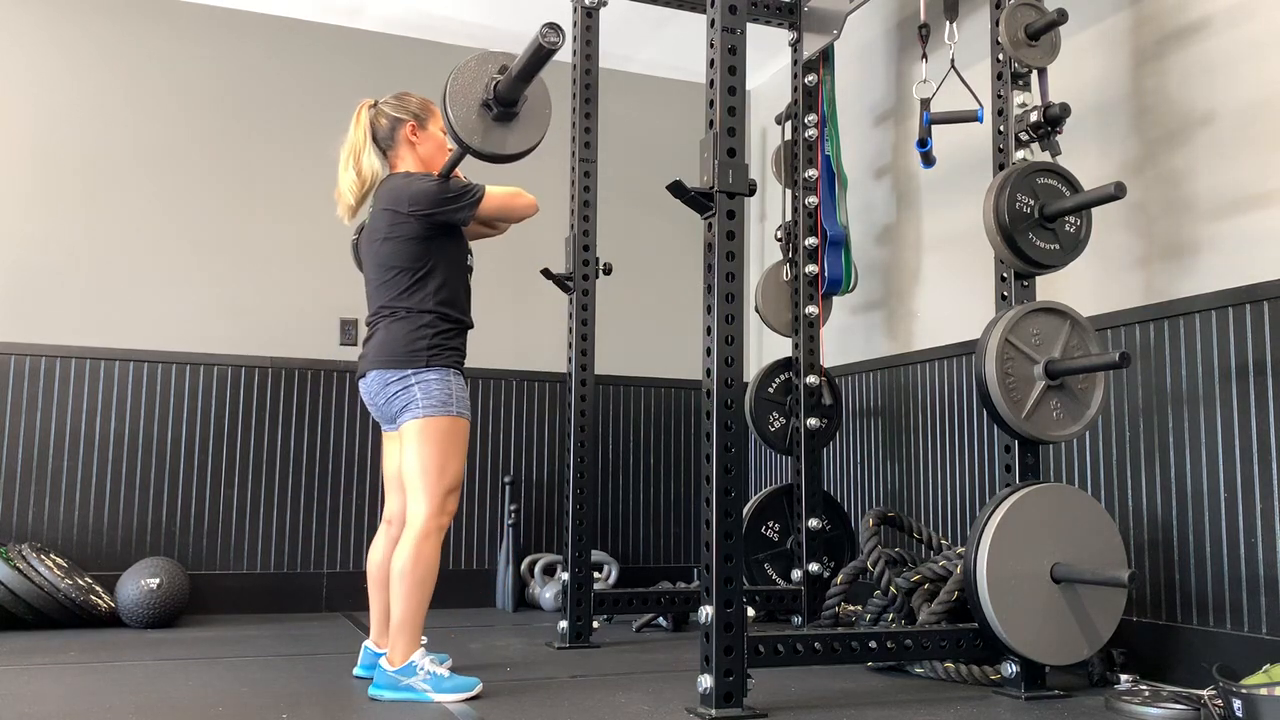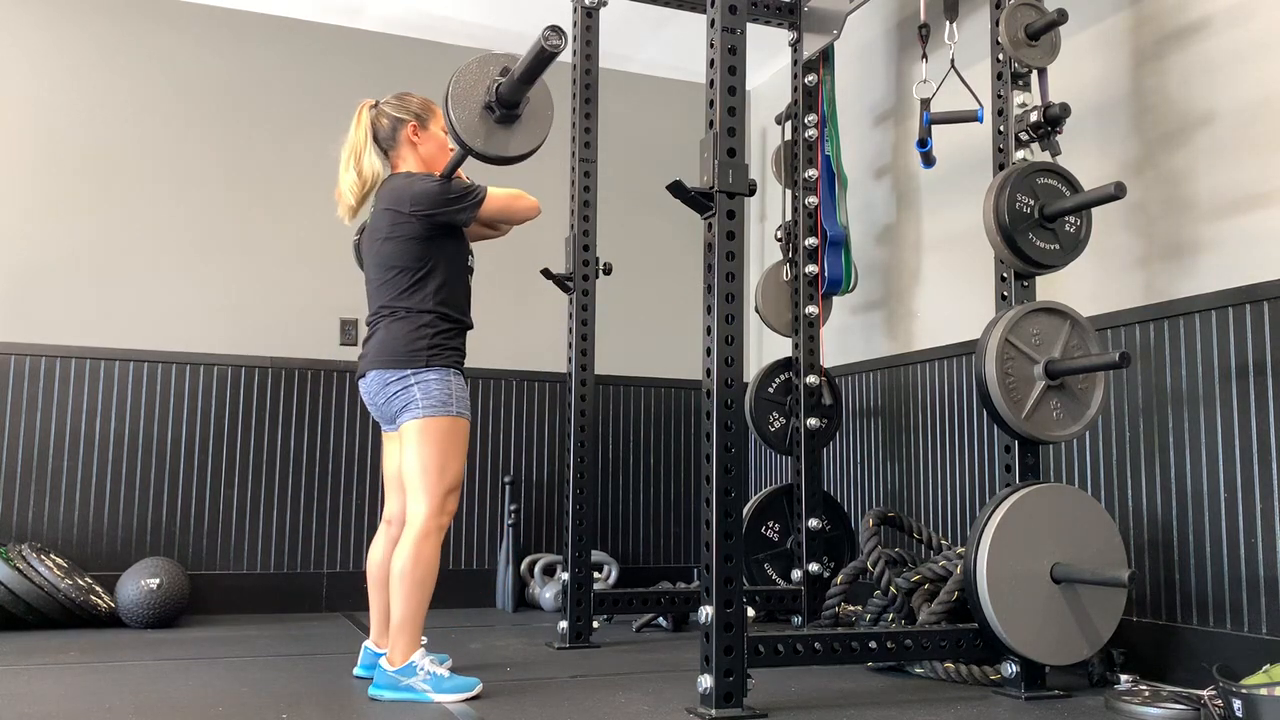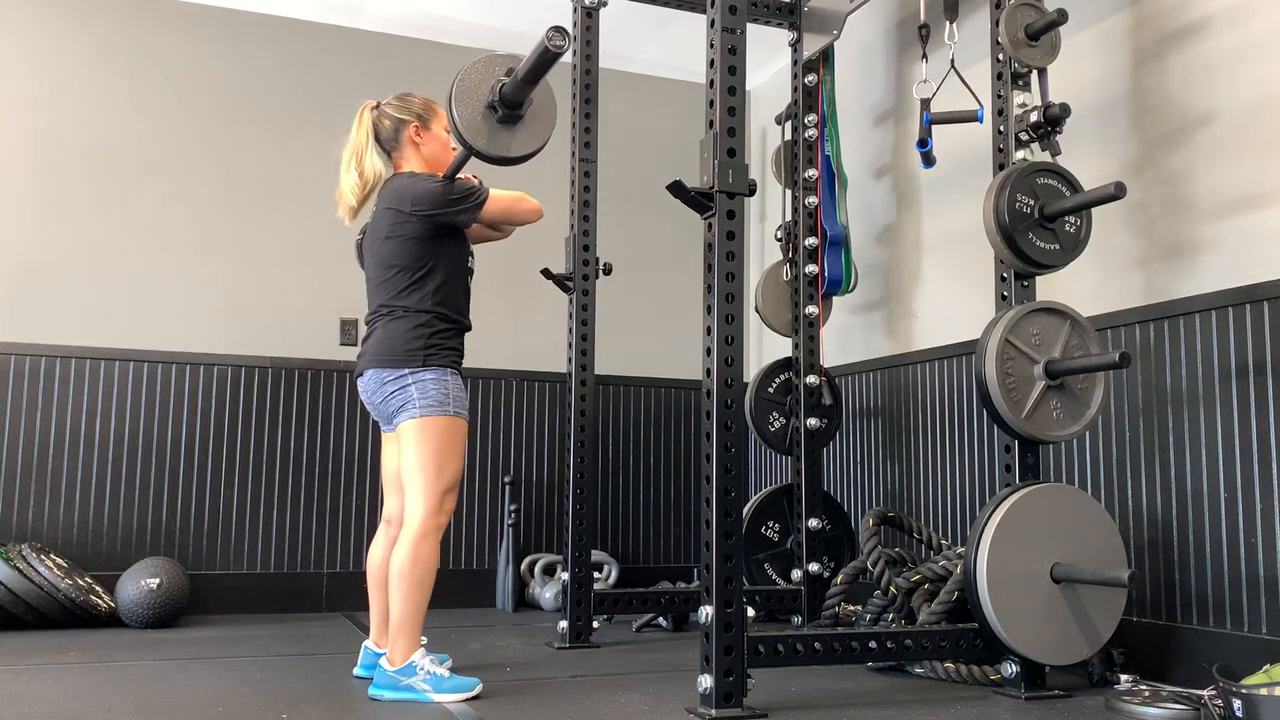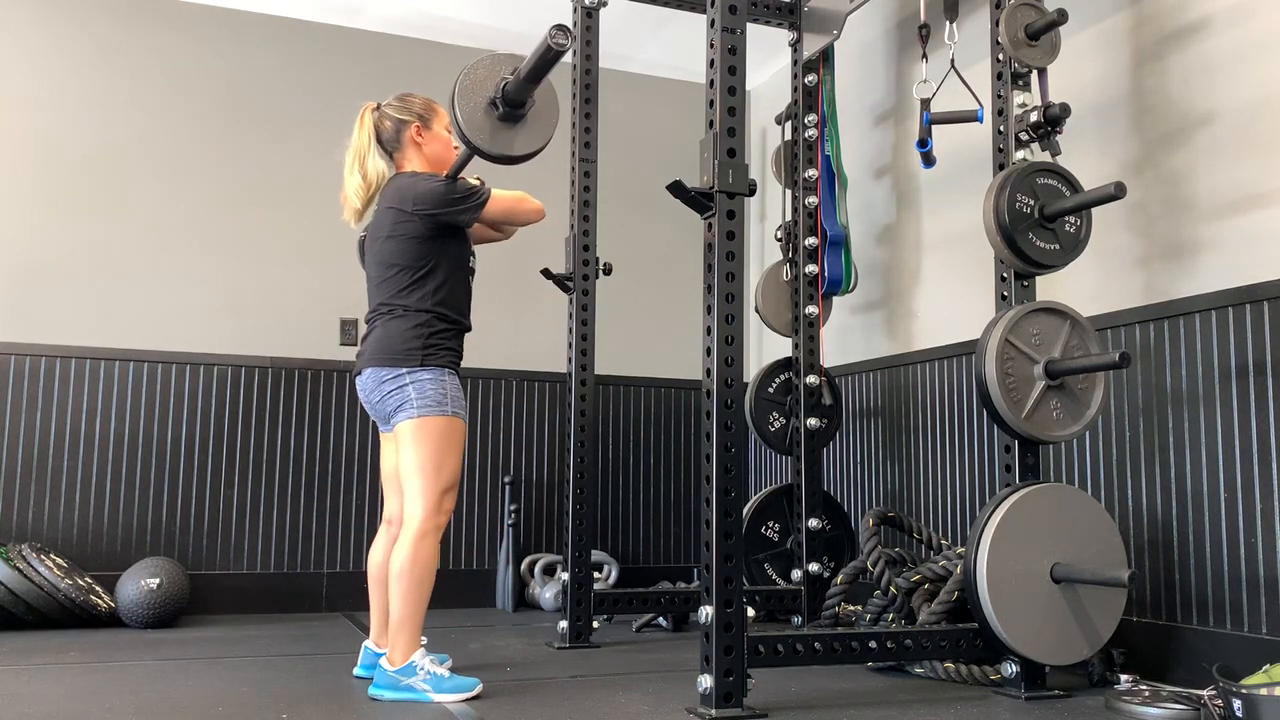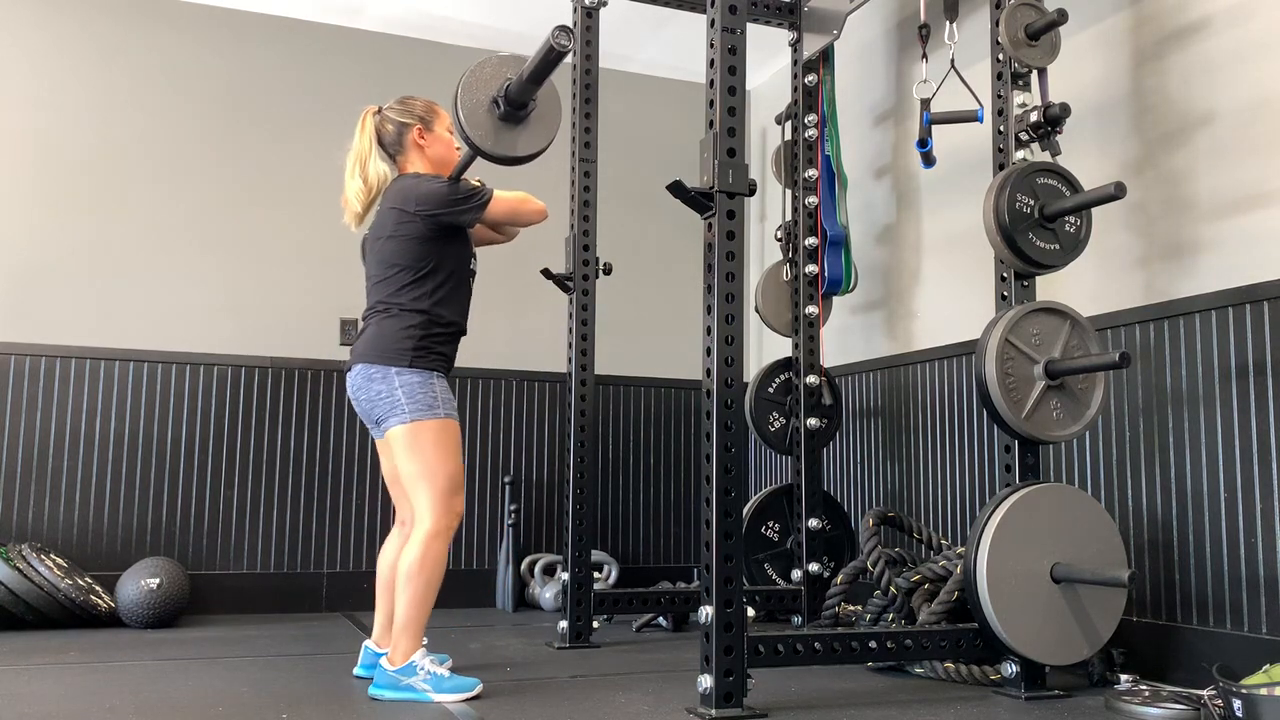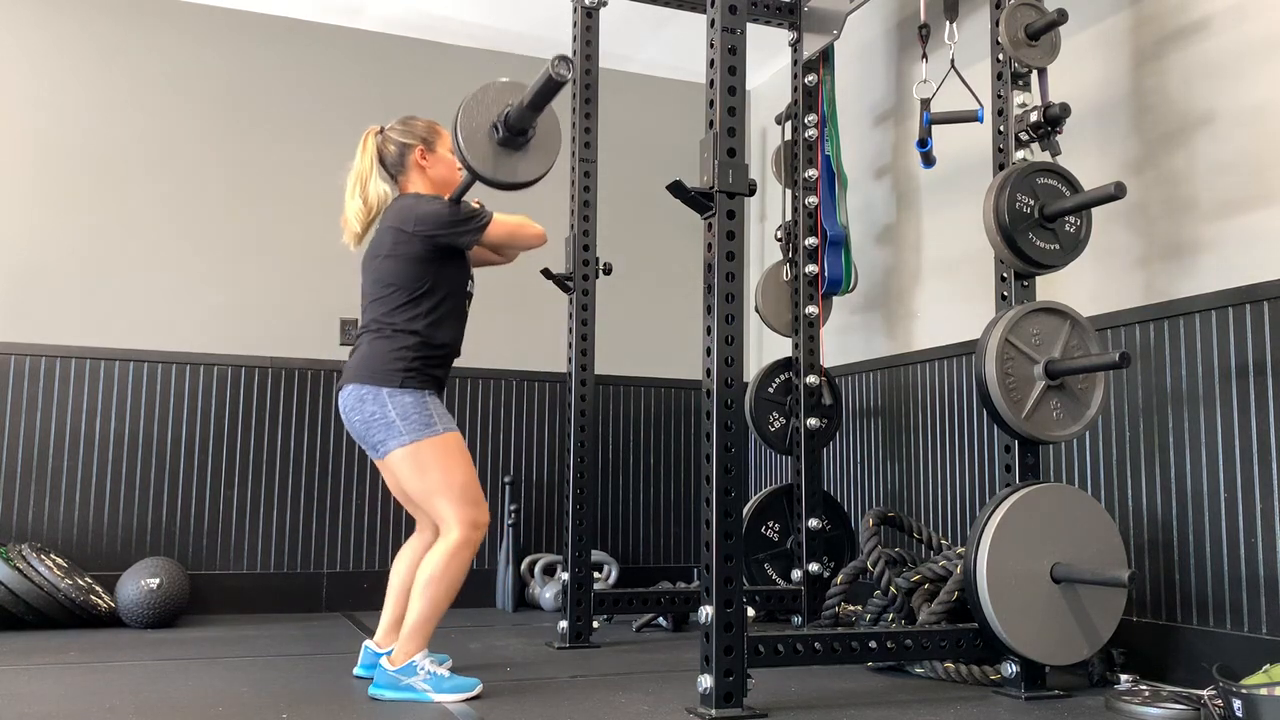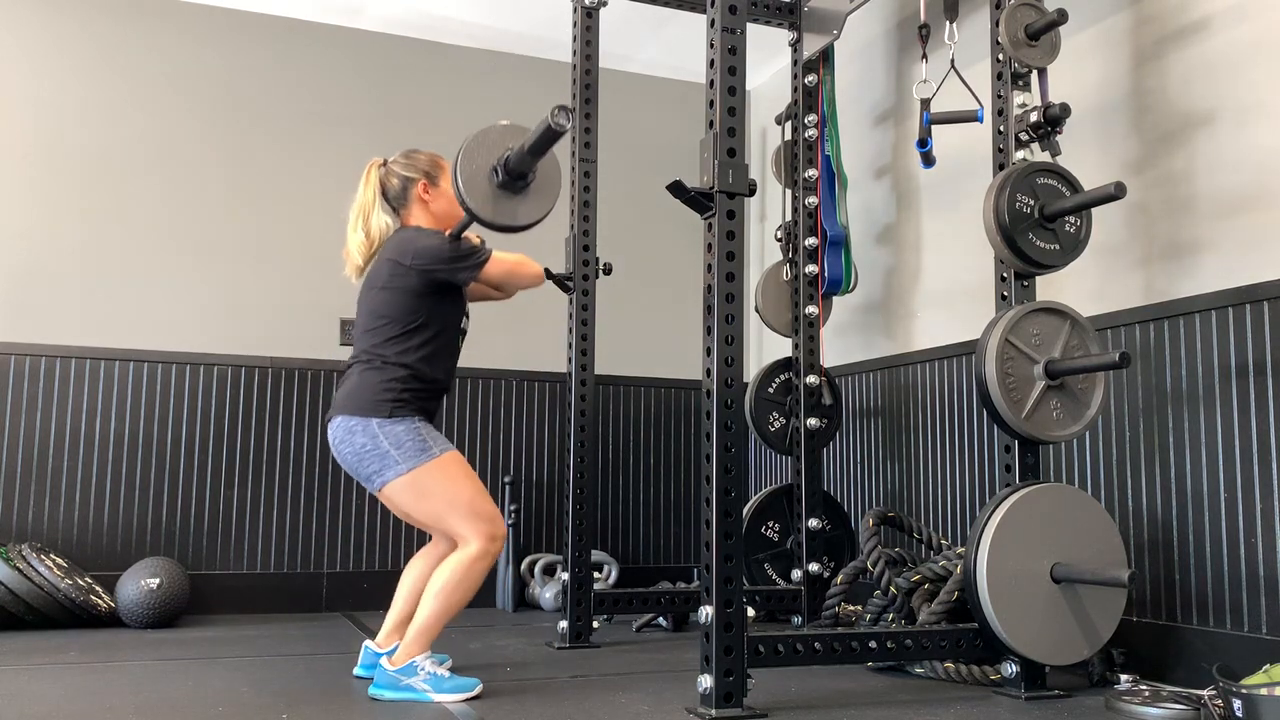
dt=0.2s
person 1, frame 1
left shoulder: (392, 201)
right shoulder: (421, 191)
left elbow: (478, 225)
right elbow: (523, 205)
left wrist: (469, 203)
right wrist: (472, 192)
left hip: (389, 371)
right hip: (422, 368)
left knee: (400, 517)
right knee: (430, 516)
left ankle: (380, 647)
right ankle: (401, 666)
person 1, frame 2
left shoulder: (394, 200)
right shoulder: (423, 192)
left elbow: (484, 226)
right elbow: (525, 208)
left wrist: (470, 203)
right wrist: (474, 193)
left hip: (389, 371)
right hip: (422, 369)
left knee: (400, 518)
right knee: (430, 516)
left ankle: (381, 648)
right ankle: (401, 666)
person 1, frame 3
left shoulder: (397, 200)
right shoulder: (424, 192)
left elbow: (490, 229)
right elbow: (527, 210)
left wrist: (471, 200)
right wrist: (479, 194)
left hip: (389, 370)
right hip: (419, 368)
left knee: (399, 517)
right knee: (427, 517)
left ankle: (381, 648)
right ankle: (401, 667)
person 1, frame 4
left shoulder: (400, 201)
right shoulder: (426, 192)
left elbow: (487, 230)
right elbow: (530, 210)
left wrist: (472, 199)
right wrist: (480, 194)
left hip: (387, 369)
right hip: (416, 369)
left knee: (399, 518)
right knee: (427, 518)
left ankle: (380, 647)
right ankle: (402, 666)
person 1, frame 5
left shoulder: (405, 201)
right shoulder: (430, 192)
left elbow: (499, 231)
right elbow: (531, 211)
left wrist: (478, 208)
right wrist: (483, 197)
left hip: (382, 372)
right hip: (404, 370)
left knee: (412, 520)
right knee: (438, 518)
left ankle: (381, 646)
right ankle: (402, 665)
person 1, frame 6
left shoulder: (406, 222)
right shoulder: (428, 214)
left elbow: (498, 253)
right elbow: (531, 235)
left wrist: (472, 221)
right wrist: (480, 218)
left hip: (374, 392)
right hip: (395, 392)
left knee: (437, 527)
right knee: (466, 524)
left ankle: (383, 647)
right ankle: (403, 665)
person 1, frame 7
left shoulder: (407, 253)
right shoulder: (426, 249)
left elbow: (497, 288)
right elbow: (528, 274)
left wrist: (472, 253)
right wrist: (478, 252)
left hip: (364, 422)
right hip: (383, 423)
left knee: (456, 535)
right knee: (483, 534)
left ankle: (383, 647)
right ankle: (404, 665)
